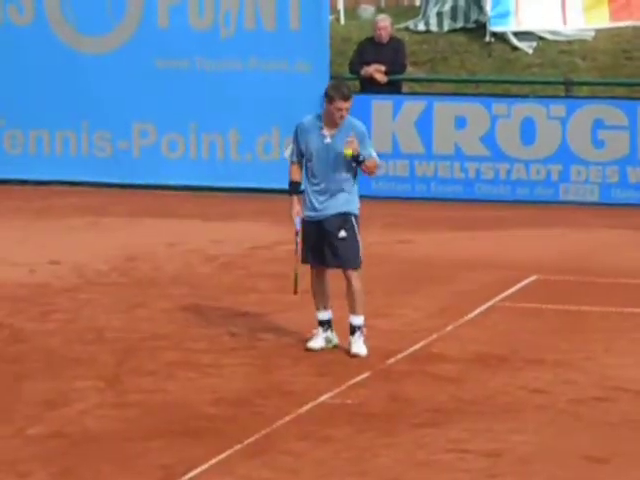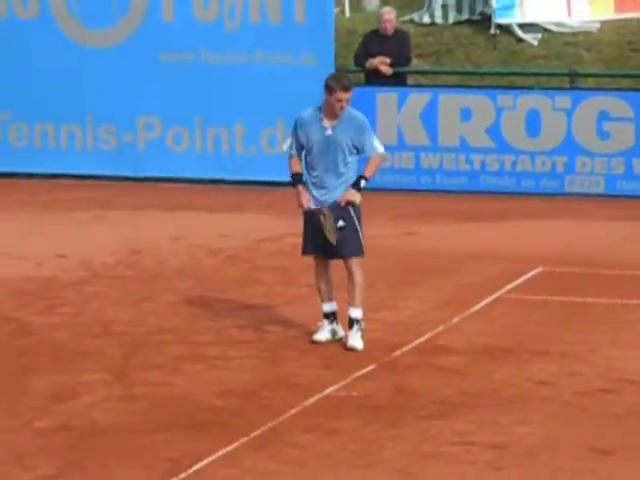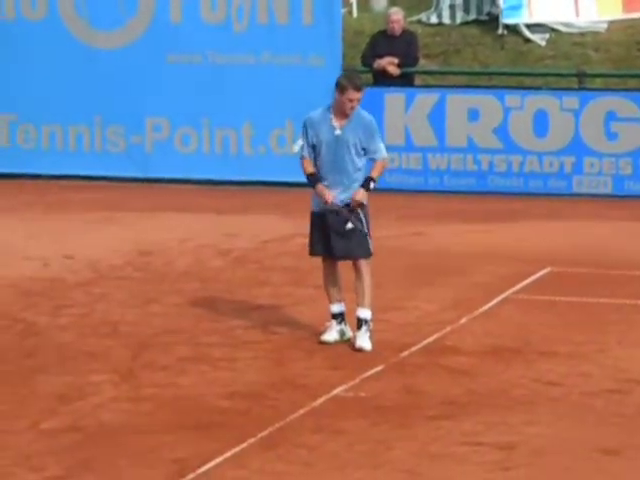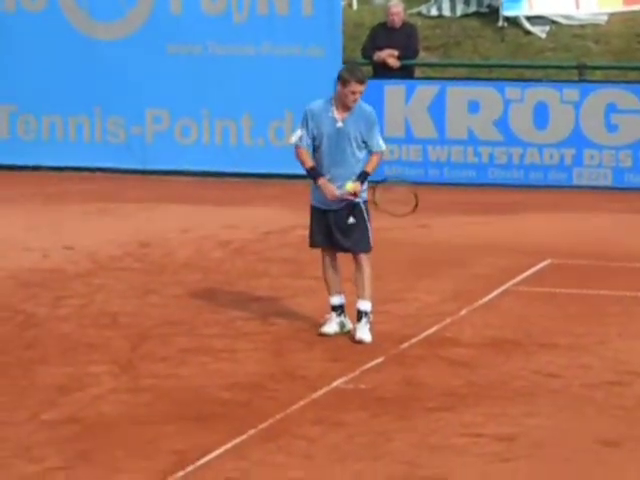
dt=0.3s
person 1, frame 1
left shoulder: (357, 130)
right shoulder: (304, 128)
left elbow: (373, 168)
right elbow: (296, 164)
left wrist: (358, 158)
right wrist: (295, 198)
left hip: (343, 210)
right hip: (312, 211)
left knee: (351, 272)
right knee: (317, 272)
left ankle: (357, 332)
right ankle: (326, 329)
person 1, frame 2
left shoulder: (358, 121)
right shoulder: (304, 121)
left elbow: (377, 155)
right elbow: (295, 156)
left wrist: (358, 185)
right wrist: (299, 188)
left hip: (344, 204)
right hip: (314, 204)
left knee: (352, 261)
right knee: (320, 261)
left ankle: (356, 325)
right ankle: (330, 321)
person 1, frame 3
left shoulder: (366, 122)
right shoulder: (313, 121)
left elbow: (381, 159)
right elbow: (306, 159)
left wrist: (366, 187)
right wrist: (319, 187)
left hip: (354, 204)
right hip: (323, 205)
left knee: (361, 262)
right knee: (328, 262)
left ankle: (364, 326)
right ankle: (339, 322)
person 1, frame 4
left shoulder: (367, 115)
right shoulder: (313, 112)
left elbow: (377, 152)
right elbow: (301, 150)
left wrist: (360, 180)
right wrist: (321, 181)
left hip: (353, 199)
right hip: (323, 198)
left knee: (361, 255)
right knee: (327, 254)
left ankle: (364, 318)
right ankle: (338, 313)
